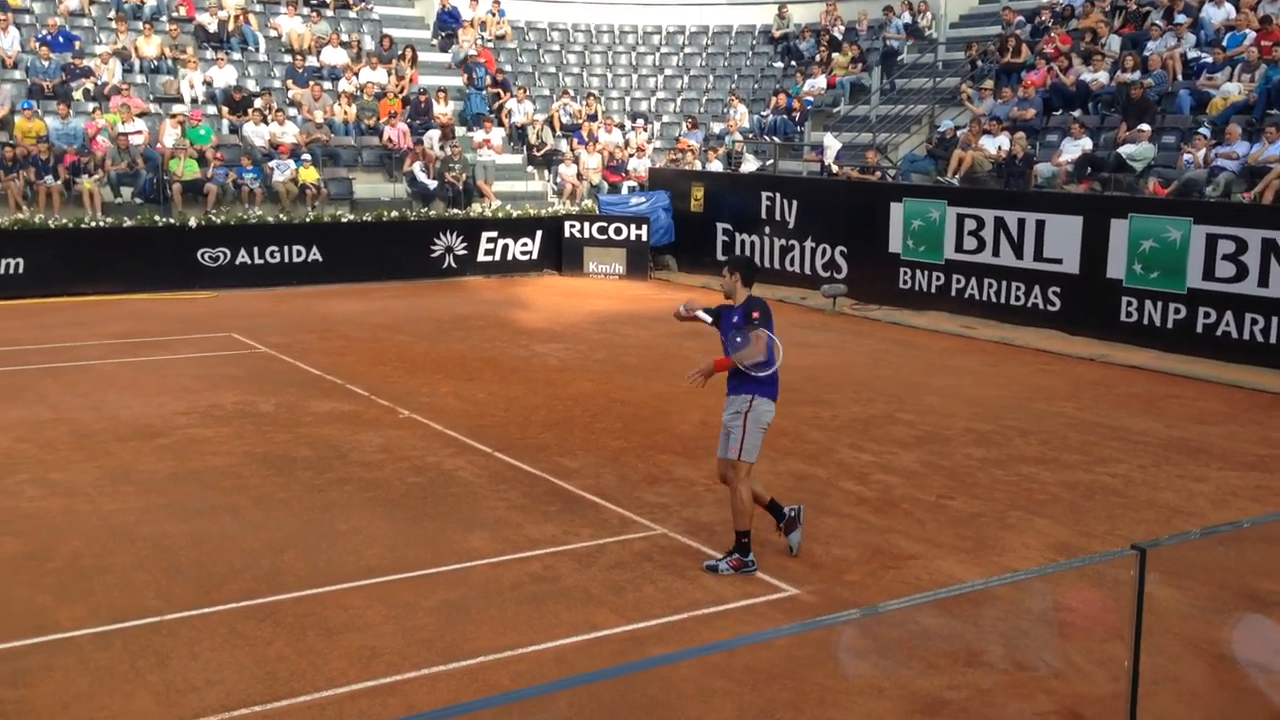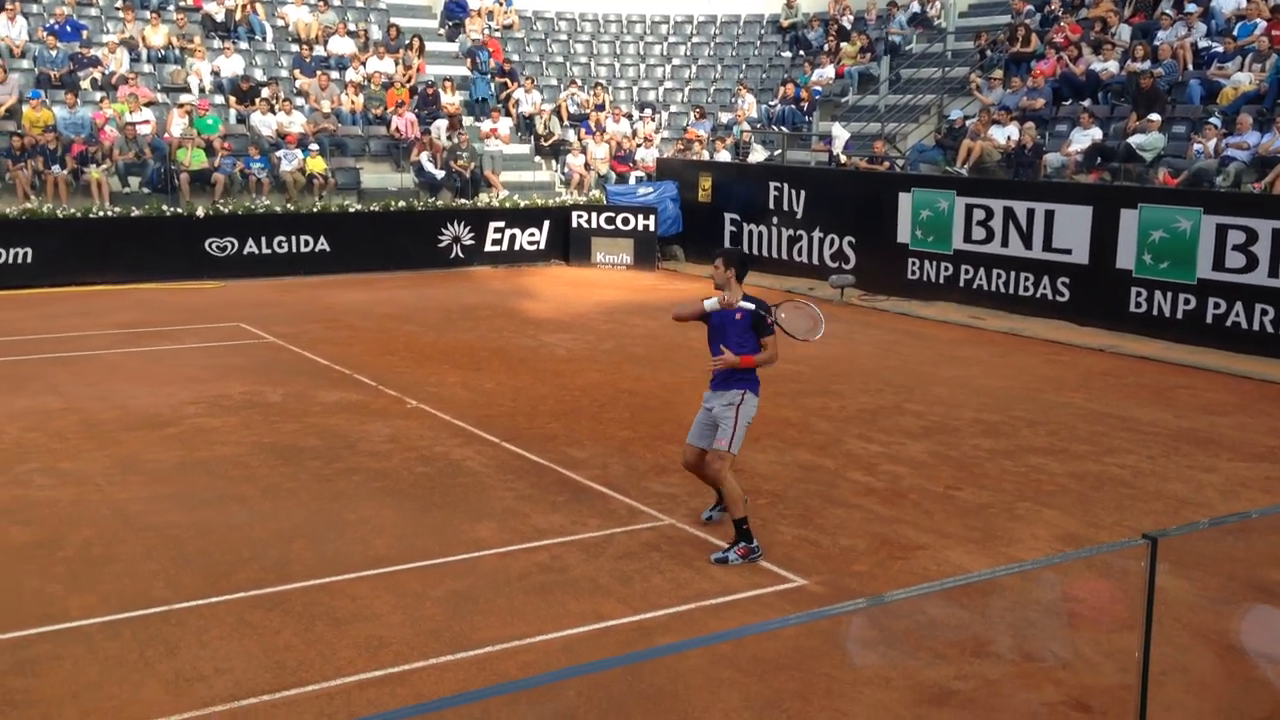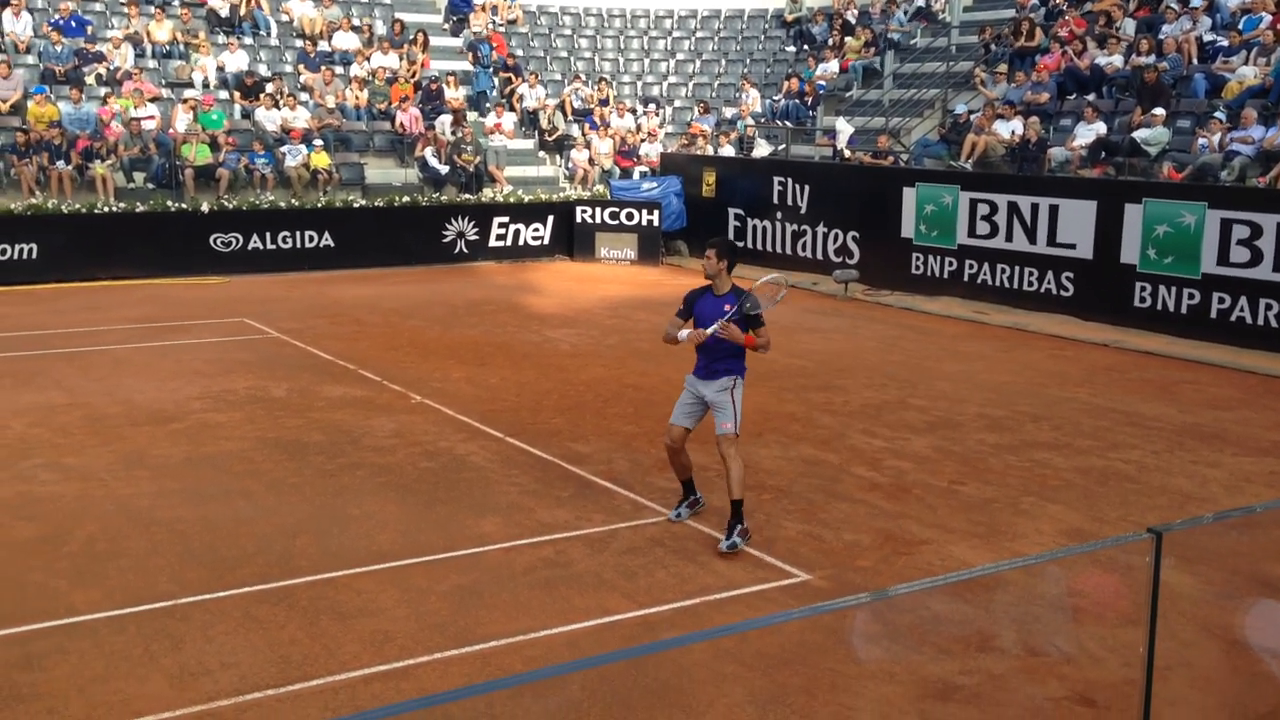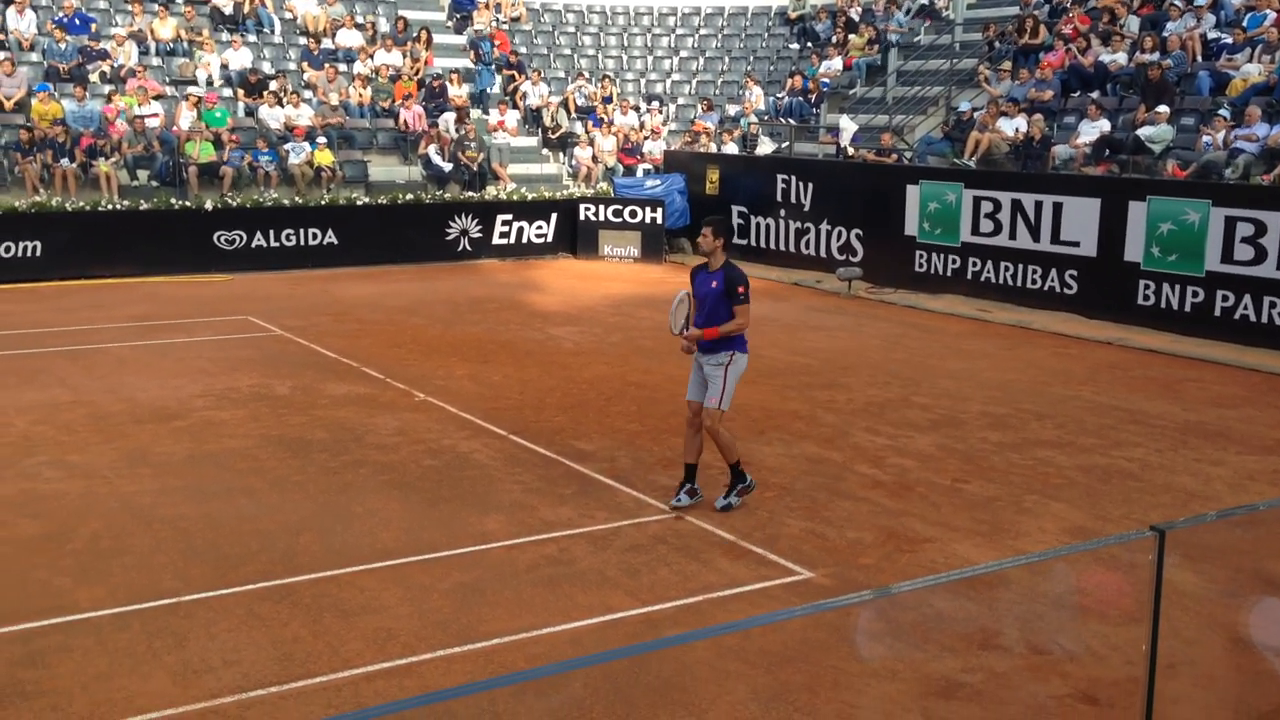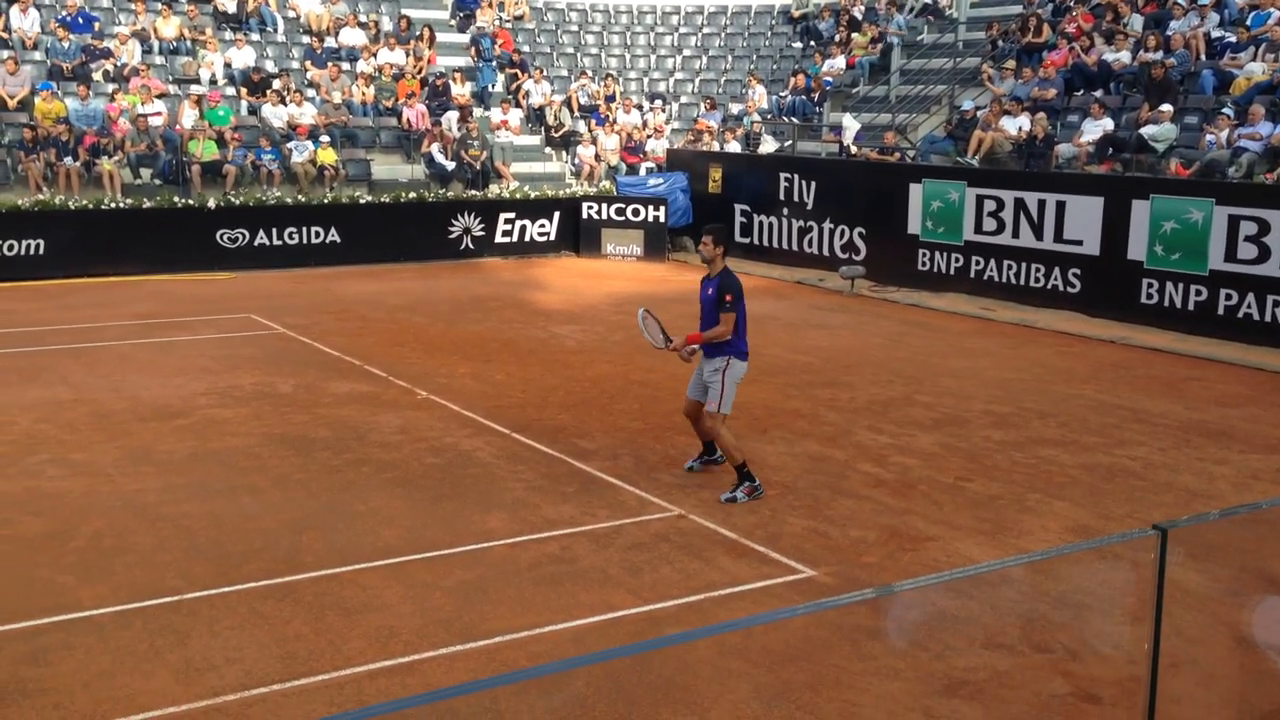
dt=0.2s
person 1, frame 1
left shoulder: (757, 308)
right shoulder: (724, 312)
left elbow: (756, 353)
right elbow: (681, 316)
left wrist: (714, 366)
right wrist: (686, 309)
left hip: (755, 401)
right hip: (735, 401)
left knee: (737, 476)
right knee: (727, 474)
left ankle: (743, 554)
right ankle: (785, 515)
person 1, frame 2
left shoulder: (757, 308)
right shoulder: (712, 306)
left elbow: (772, 354)
right elbow: (677, 315)
left wrist: (736, 362)
right wrist: (714, 303)
left hip: (740, 397)
right hip: (714, 395)
left knee: (722, 466)
right knee: (691, 459)
left ankle: (746, 542)
right ankle: (727, 499)
person 1, frame 3
left shoulder: (744, 300)
right shoulder: (695, 297)
left elbow: (765, 343)
right elbow: (668, 333)
left wrist: (742, 338)
right wrist: (688, 334)
left hip: (727, 383)
right hip: (696, 381)
left knee: (727, 448)
right knee: (673, 442)
left ankle: (738, 525)
right ankle: (691, 496)
person 1, frame 4
left shoulder: (735, 277)
right shoulder: (697, 273)
left elbow: (742, 323)
left wrist: (702, 335)
right wrist: (688, 334)
left hip: (728, 357)
right hip: (704, 356)
left knee: (711, 422)
right knee: (692, 420)
left ankle: (740, 481)
right ankle: (691, 486)
person 1, frame 5
left shoulder: (729, 284)
right shoulder: (707, 280)
left elbow: (725, 331)
left wrist: (688, 340)
right wrist: (692, 347)
left hip: (728, 361)
right hip: (709, 359)
left knee: (714, 423)
right knee: (691, 410)
left ankle: (749, 482)
right ankle: (711, 453)
